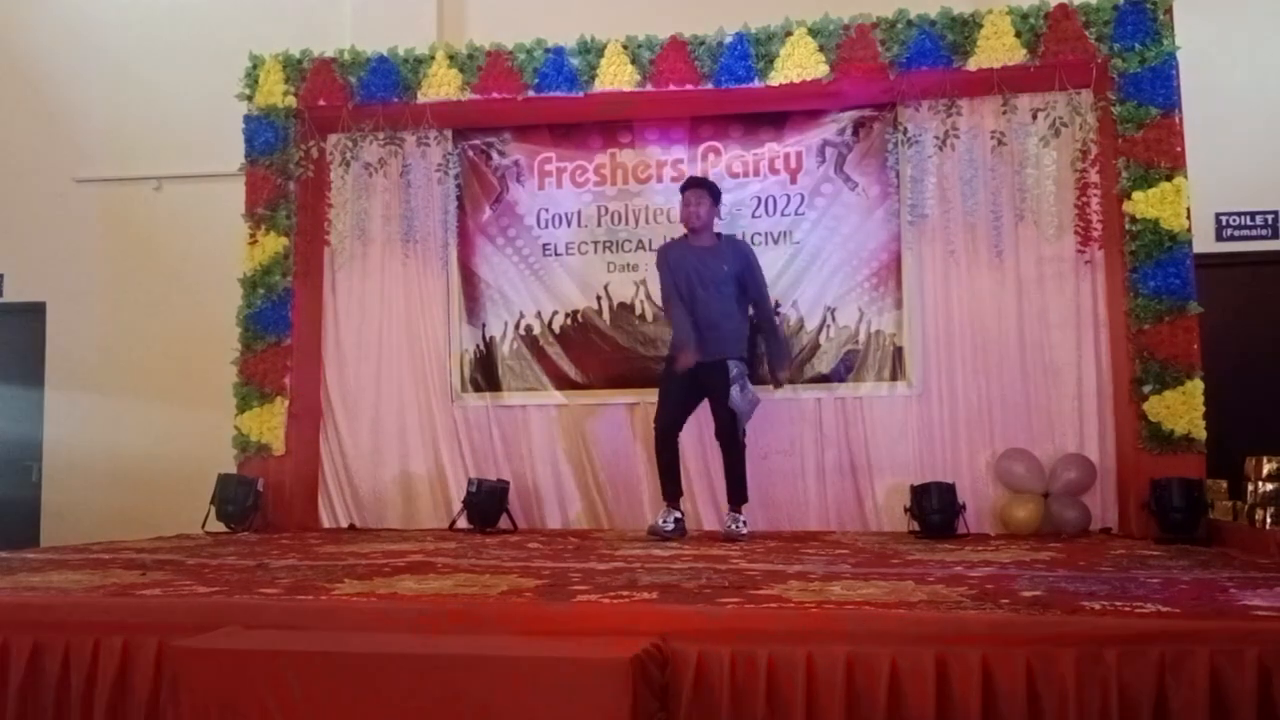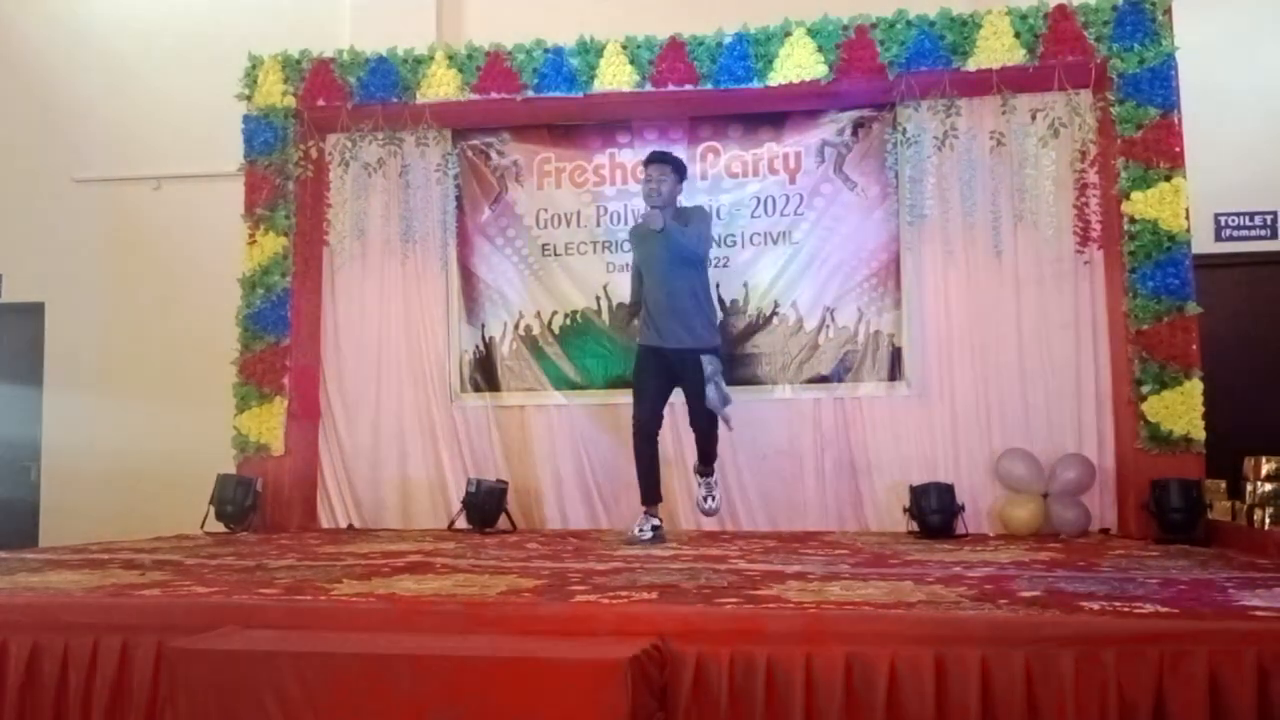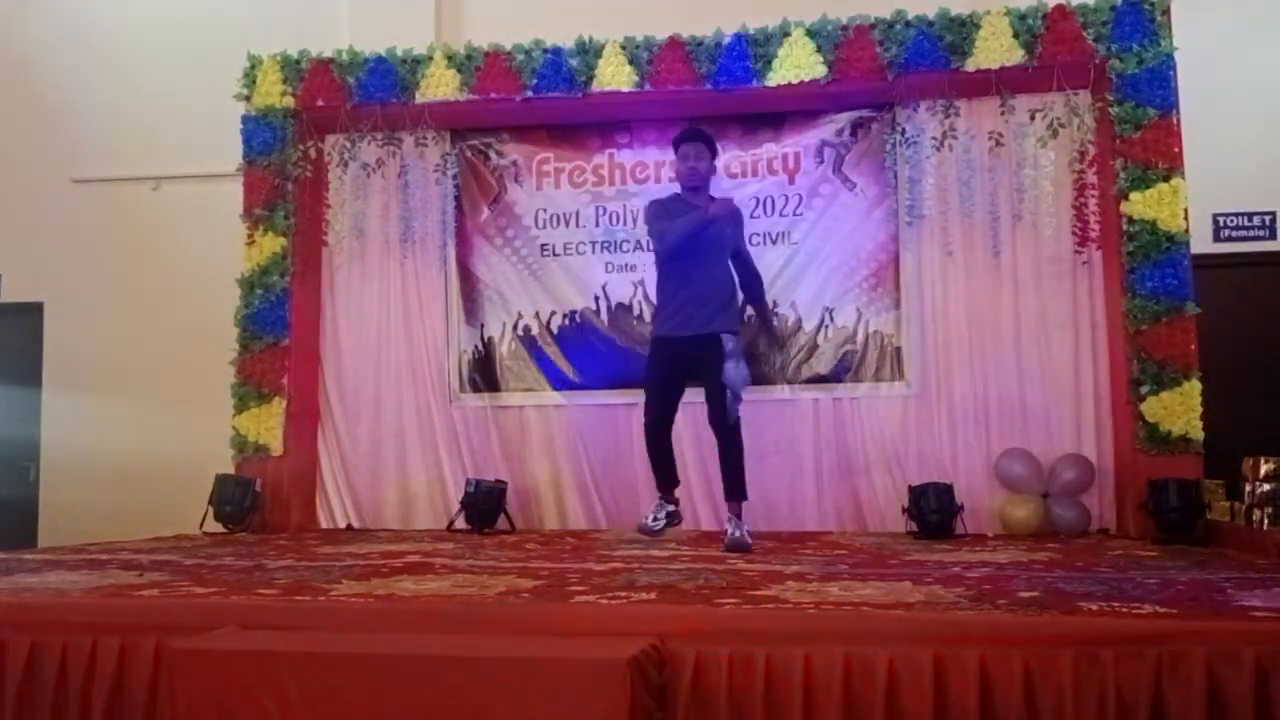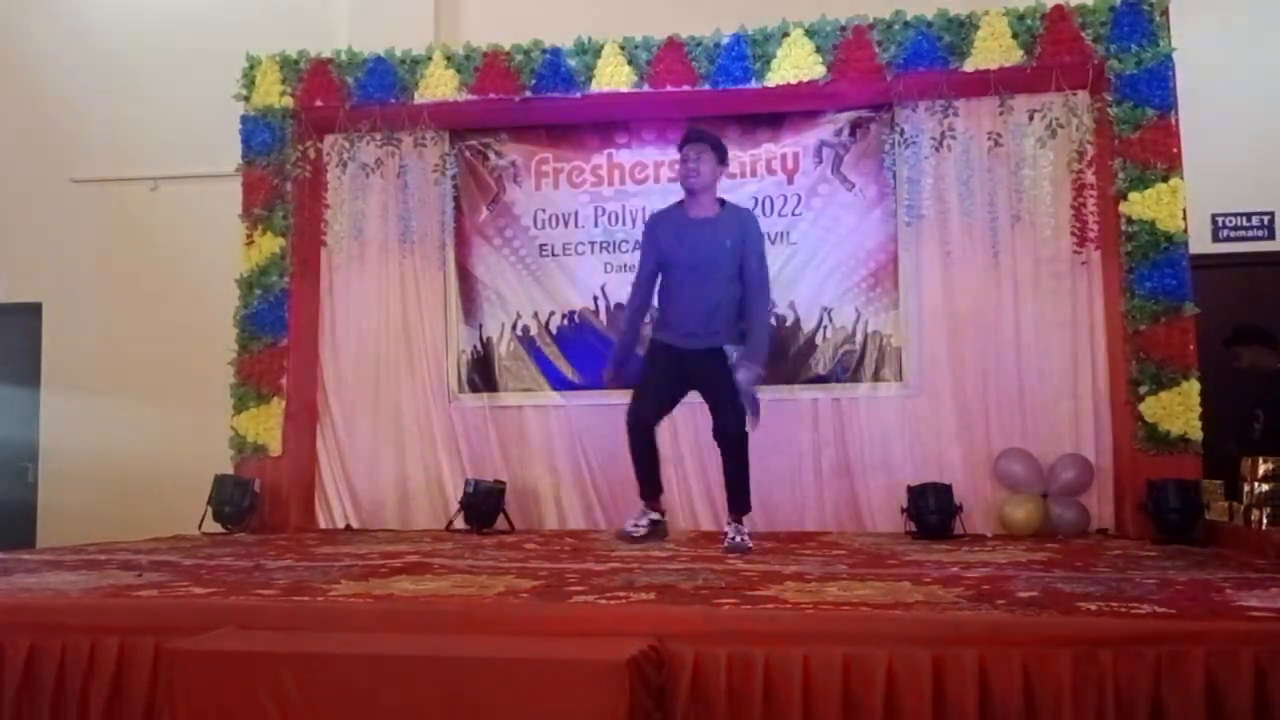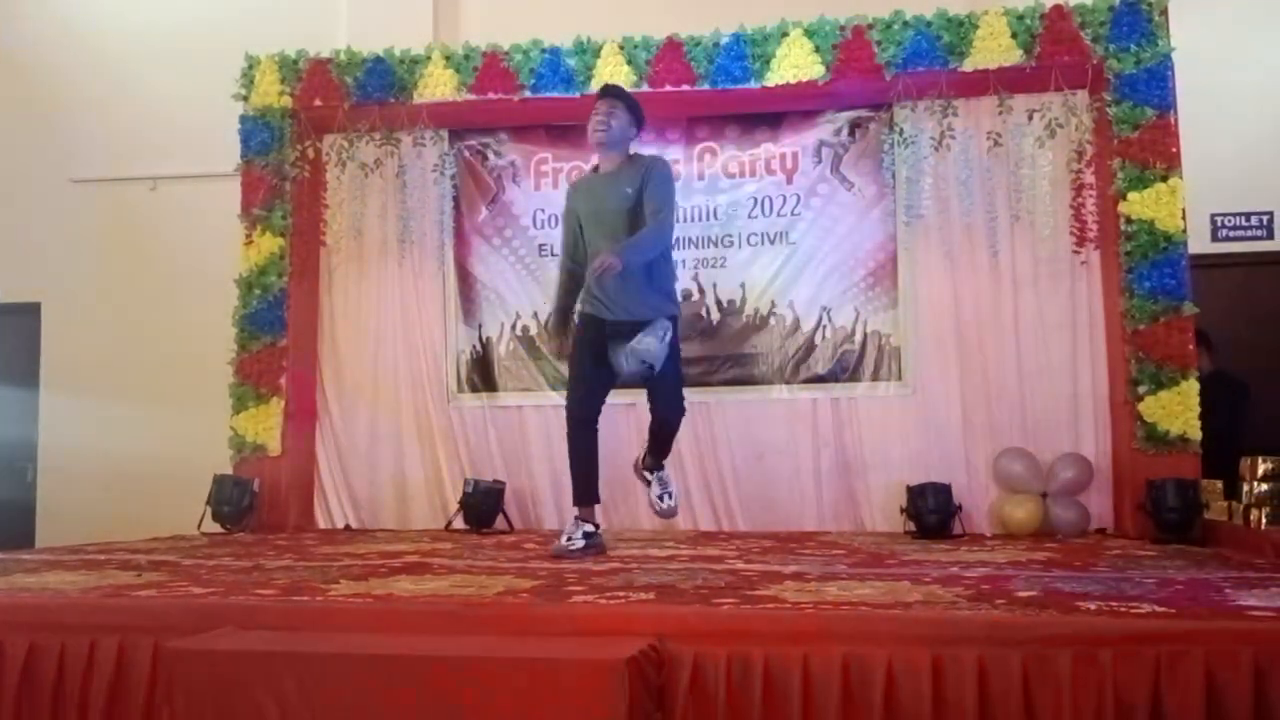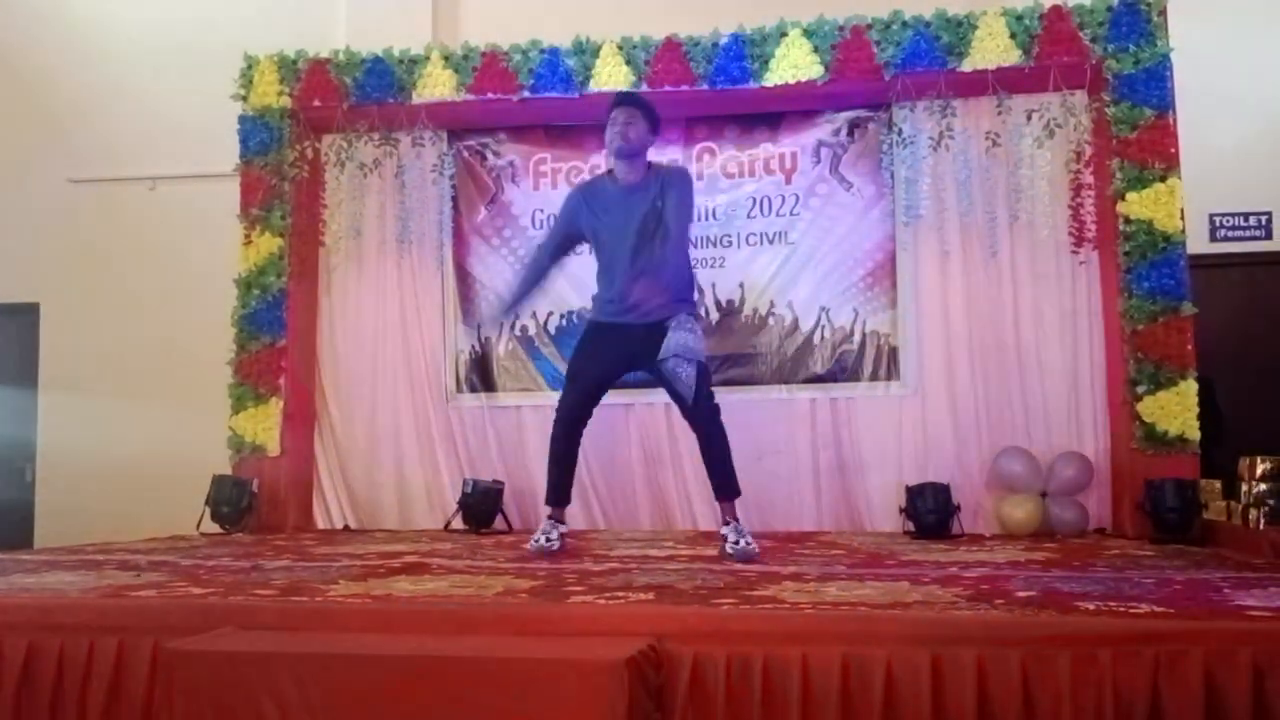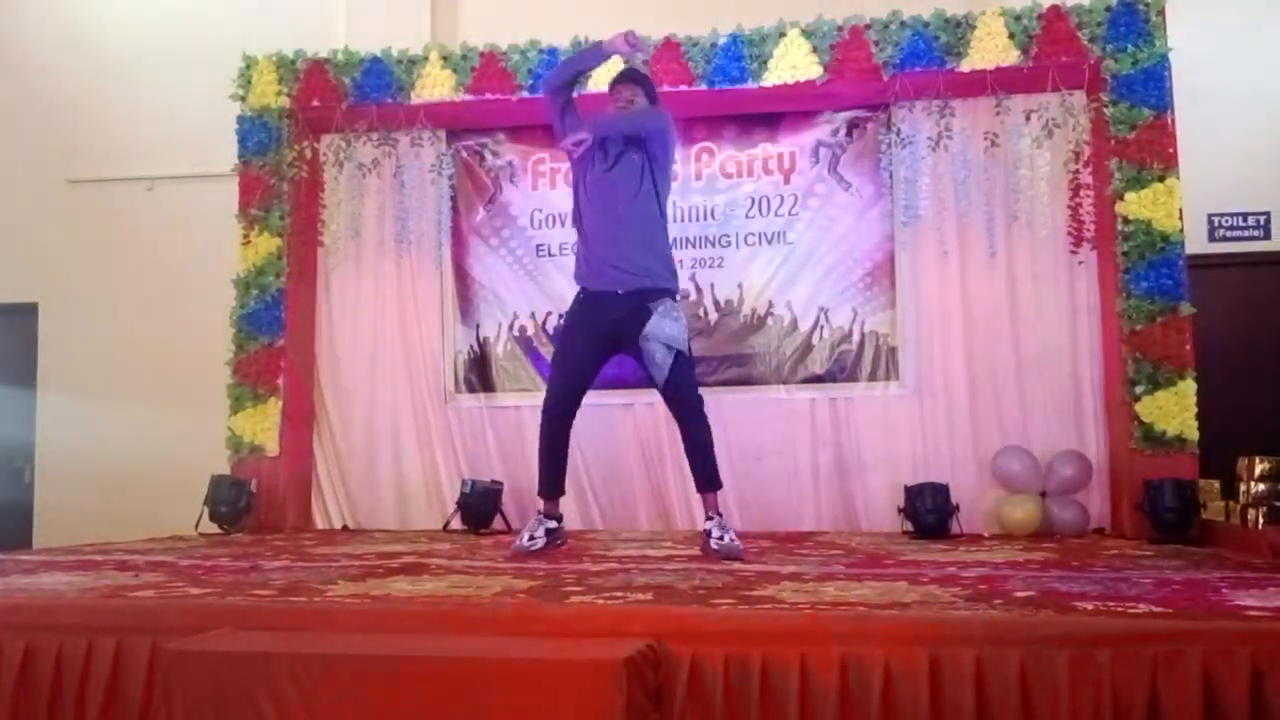
dt=0.5s
person 1, frame 1
left shoulder: (738, 250)
right shoulder: (669, 253)
left elbow: (762, 305)
right elbow: (672, 305)
left wrist: (778, 359)
right wrist: (684, 345)
left hip: (729, 360)
right hip: (687, 358)
left knee: (730, 436)
right knee: (665, 428)
left ankle: (736, 513)
right ankle: (672, 510)
person 1, frame 2
left shoulder: (696, 217)
right shoulder: (638, 233)
left elbow: (699, 249)
left wrist: (664, 224)
right wrist: (634, 310)
left hip: (697, 344)
right hip: (653, 346)
left knee: (704, 423)
right knee: (644, 426)
left ankle: (705, 474)
right ankle: (650, 515)
person 1, frame 3
left shoulder: (731, 211)
right shoulder: (661, 209)
left elbow: (747, 268)
right elbow: (667, 242)
left wrist: (766, 319)
right wrist: (706, 214)
left hip: (719, 335)
right hip: (670, 335)
left knee: (725, 422)
right knee: (656, 422)
left ankle: (735, 518)
right ankle: (666, 500)
person 1, frame 4
left shoulder: (742, 222)
right shoulder: (660, 224)
left elbow: (757, 289)
right elbow: (642, 290)
left wrist: (754, 354)
right wrist: (619, 356)
left hip: (722, 349)
right hip: (670, 346)
left knee: (731, 433)
right knee: (639, 419)
left ankle: (737, 524)
right ankle: (651, 512)
person 1, frame 5
left shoulder: (652, 172)
right shoulder: (578, 189)
left elbow: (660, 230)
right elbow: (571, 257)
left wrist: (619, 254)
right wrist: (562, 325)
left hip: (652, 316)
right hip: (597, 319)
left knee: (668, 409)
right knee: (580, 413)
left ankle: (651, 466)
right ankle: (585, 524)
person 1, frame 6
left shoulder: (674, 180)
right shoulder: (585, 196)
left elbow: (677, 239)
right elbow: (547, 255)
left wrist: (657, 286)
right wrist: (506, 309)
left hip: (669, 322)
right hip: (609, 323)
left knee: (705, 416)
right knee: (569, 418)
left ankle: (731, 524)
right ankle: (555, 520)
person 1, frame 7
left shoulder: (652, 150)
right shoulder: (584, 147)
left elbow: (659, 122)
right elbow: (554, 87)
left wrist: (597, 126)
right wrist: (607, 50)
left hip: (651, 300)
right hip: (593, 302)
left knee: (687, 405)
right knee: (557, 405)
left ankle: (714, 521)
right ankle: (548, 518)
